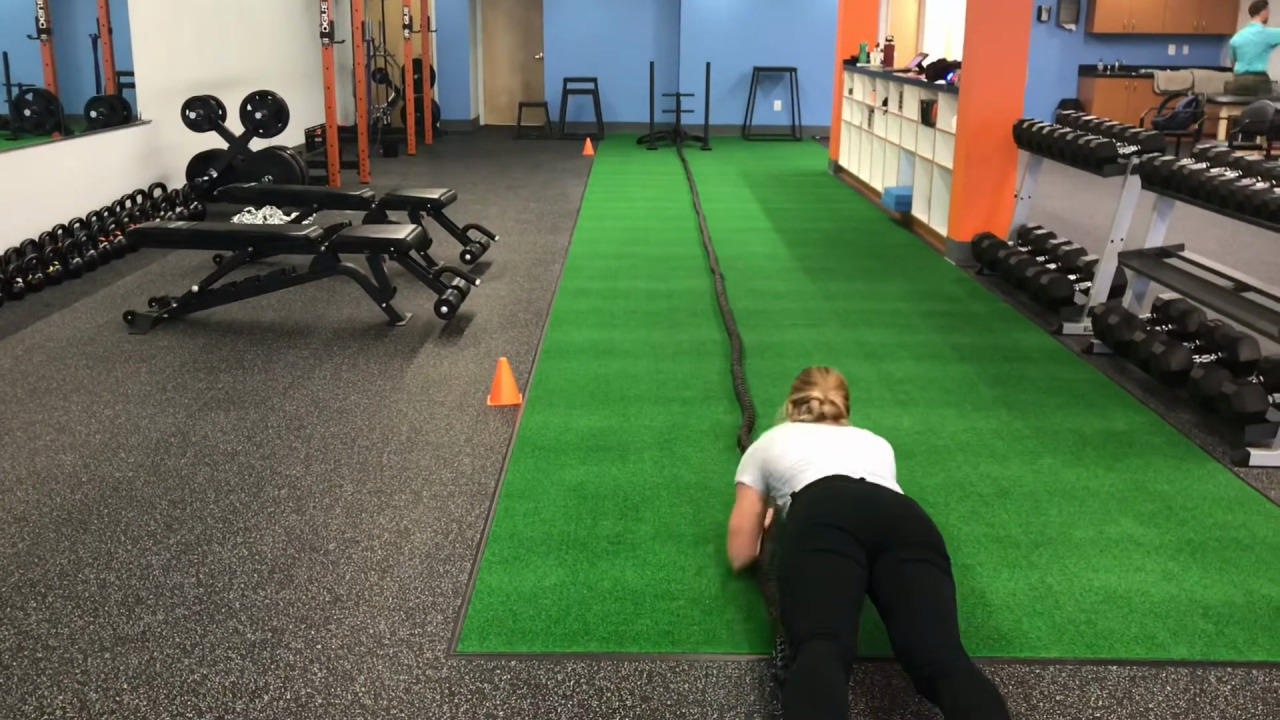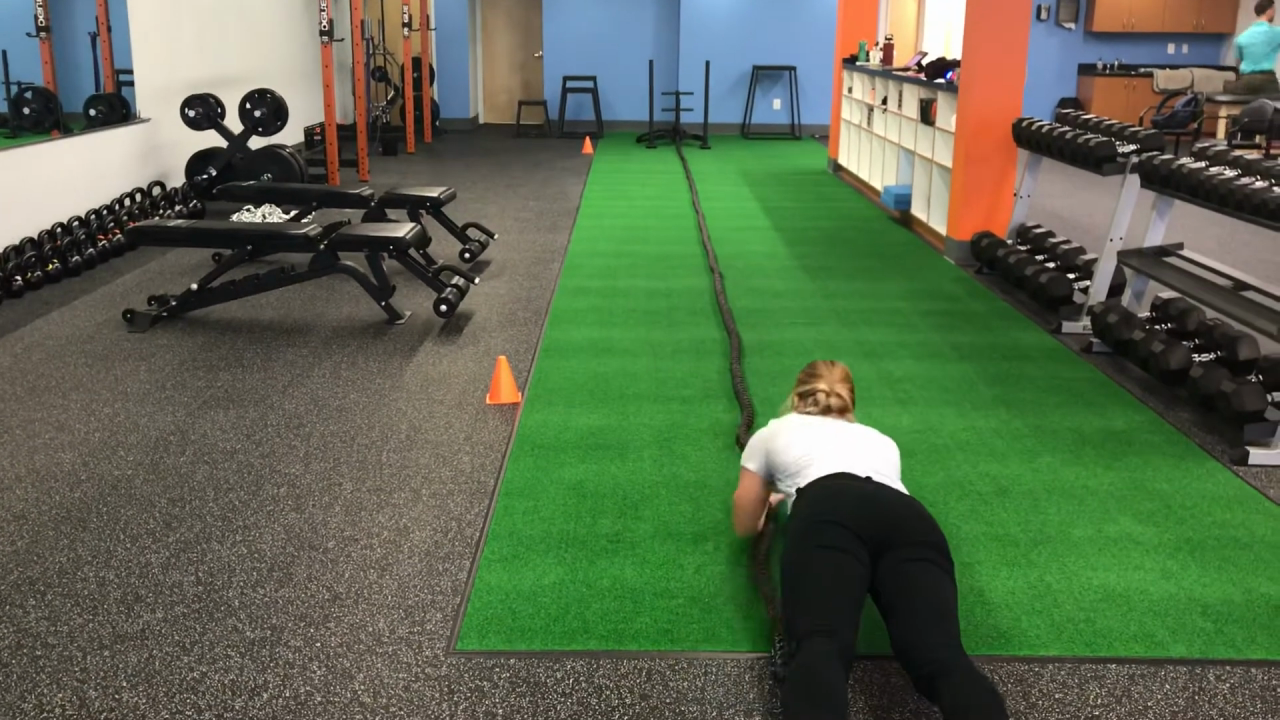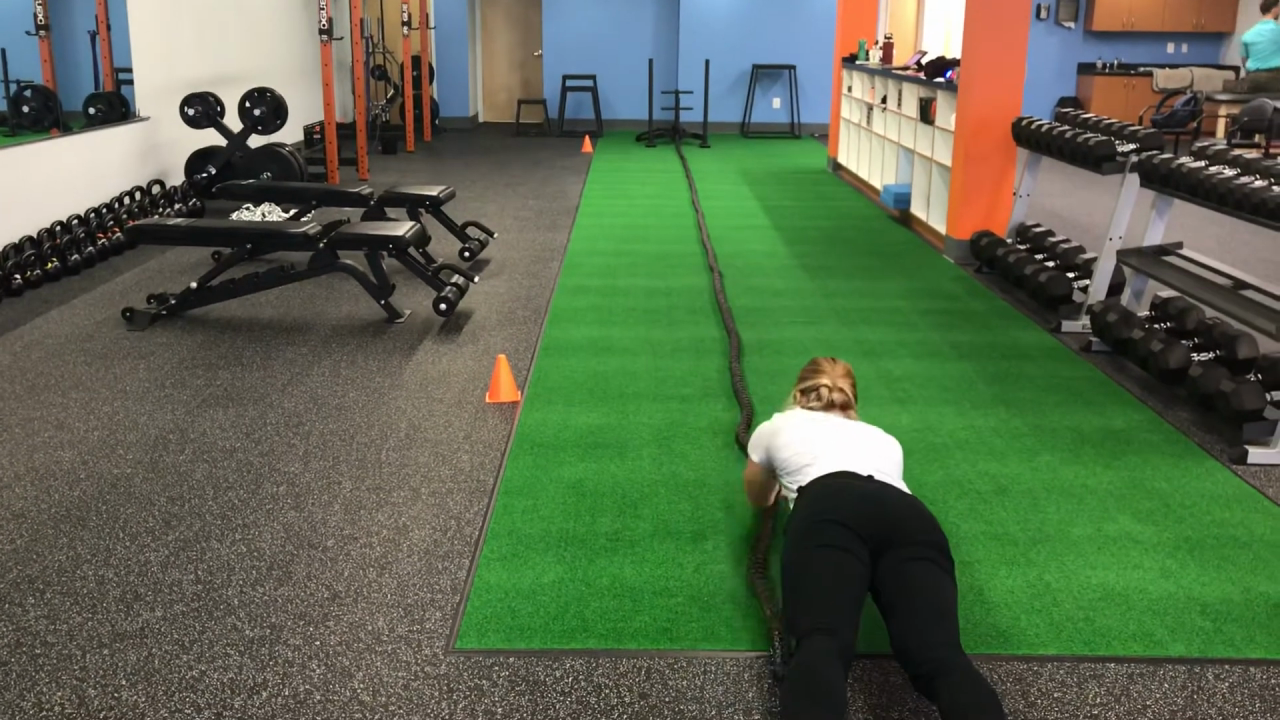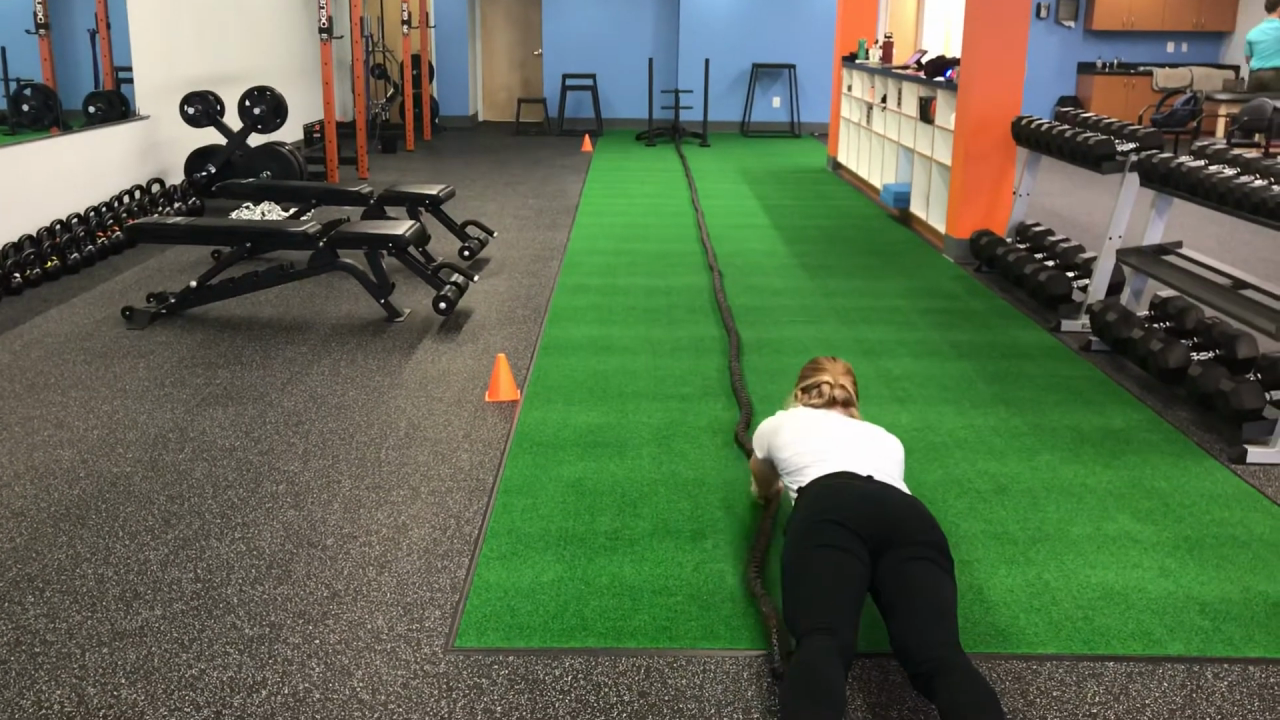
dt=0.1s
person 1, frame 1
left shoulder: (769, 442)
right shoulder: (876, 442)
left elbow: (739, 555)
left wrist: (768, 518)
left hip: (826, 518)
right hip: (907, 523)
left knee: (820, 652)
right knee: (941, 658)
person 1, frame 2
left shoulder: (774, 432)
right shoulder: (882, 440)
left elbow: (744, 525)
left wrist: (776, 498)
left hip: (827, 515)
right hip: (909, 521)
left knee: (821, 649)
right knee: (939, 657)
person 1, frame 3
left shoulder: (776, 427)
right shoulder: (884, 438)
left elbow: (758, 498)
left hip: (830, 515)
right hip: (910, 521)
left knee: (821, 647)
right knee: (938, 656)
person 1, frame 4
left shoulder: (779, 424)
right shoulder: (886, 438)
left elbow: (763, 490)
left hip: (829, 514)
right hip: (911, 520)
left knee: (821, 646)
right knee: (938, 655)
